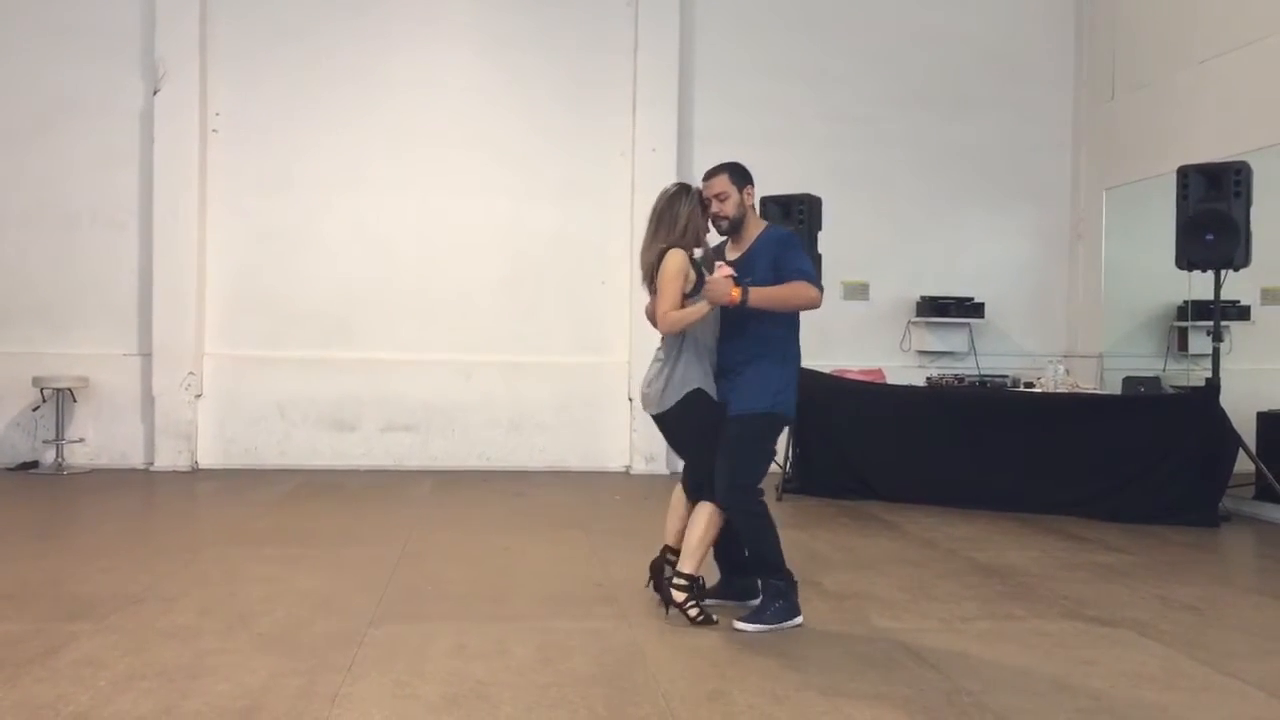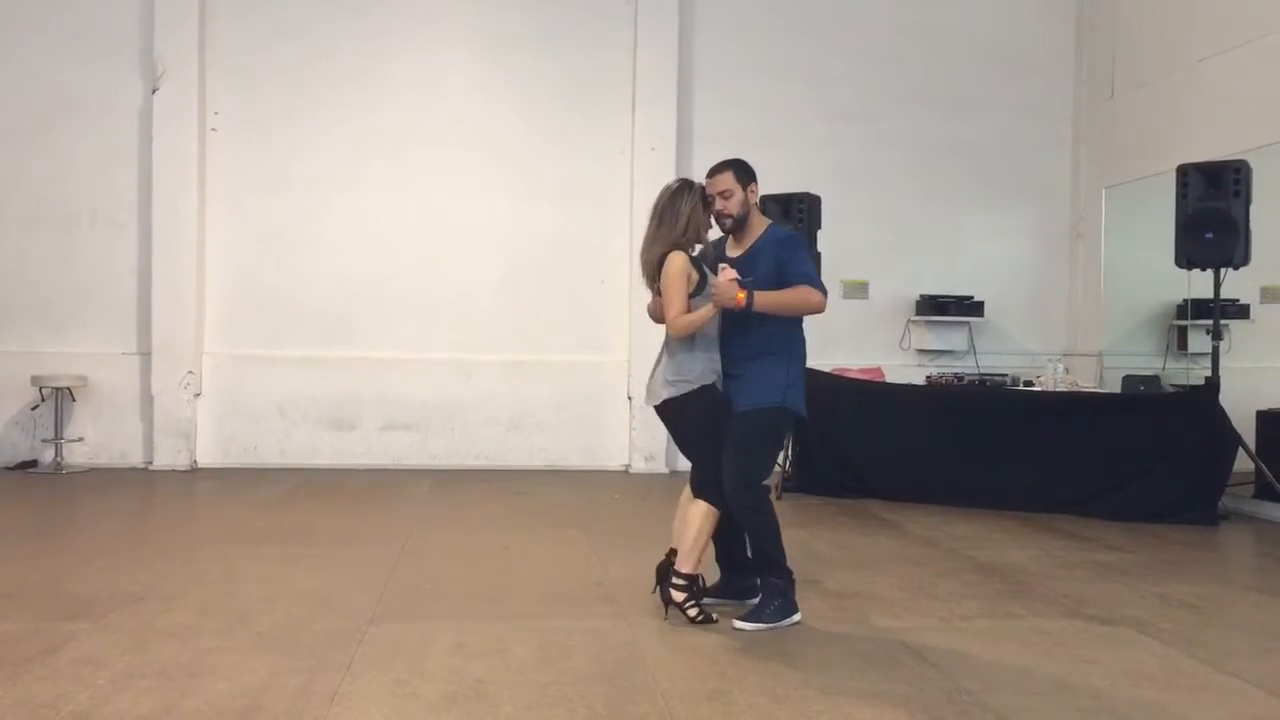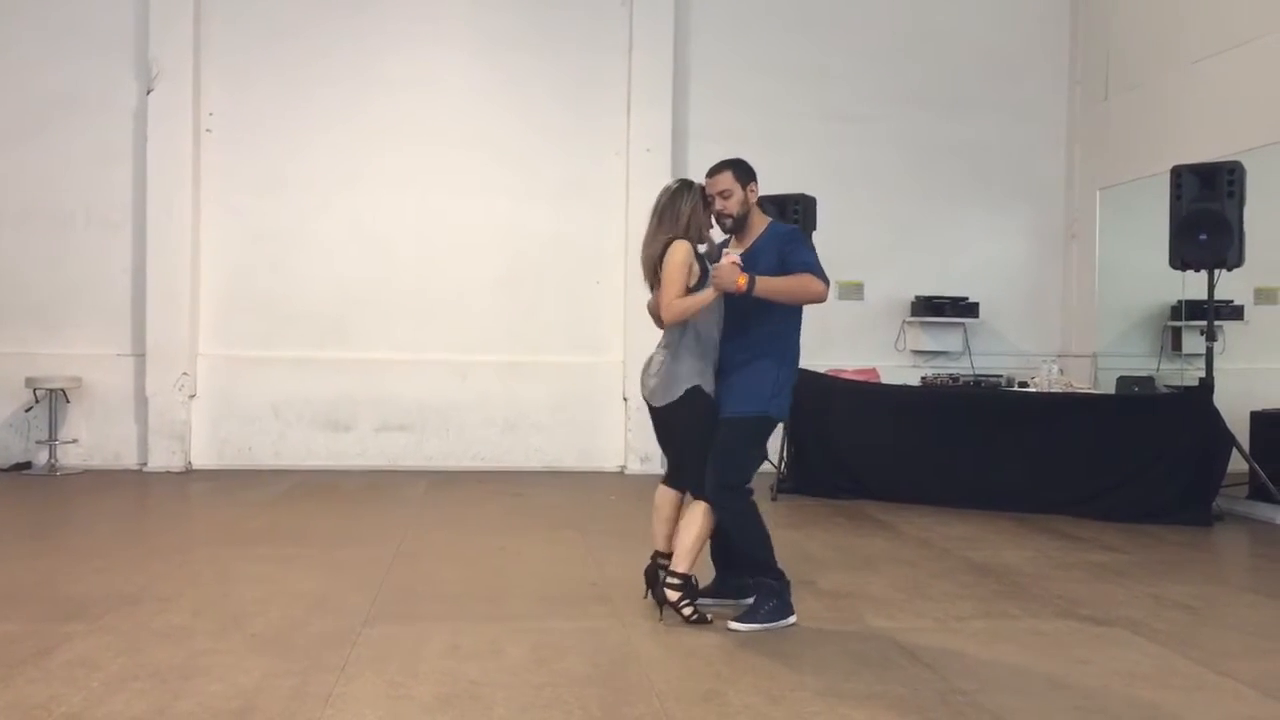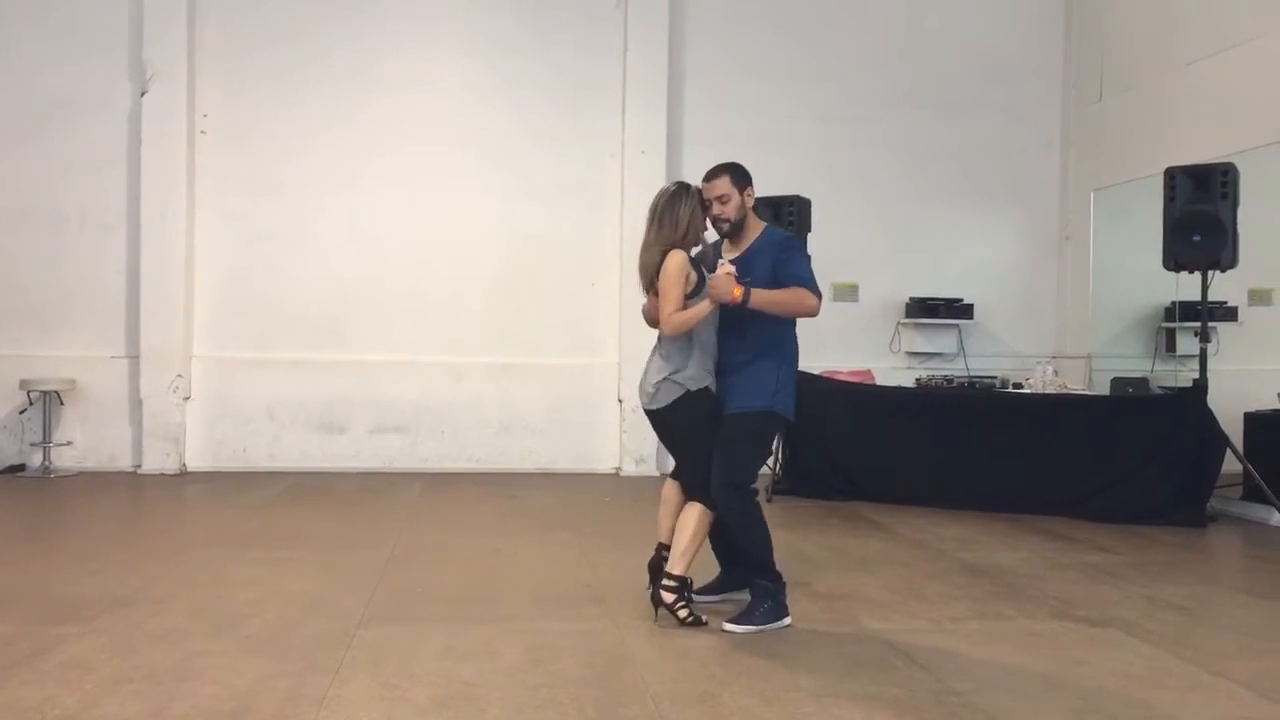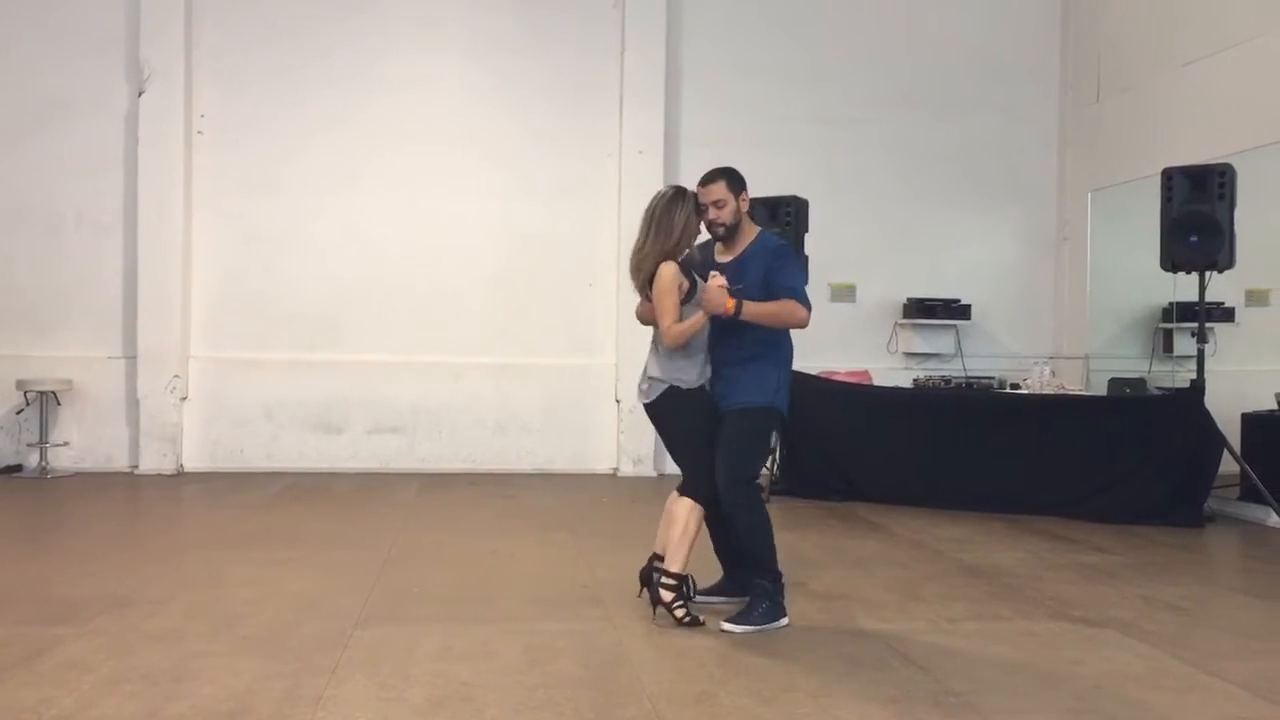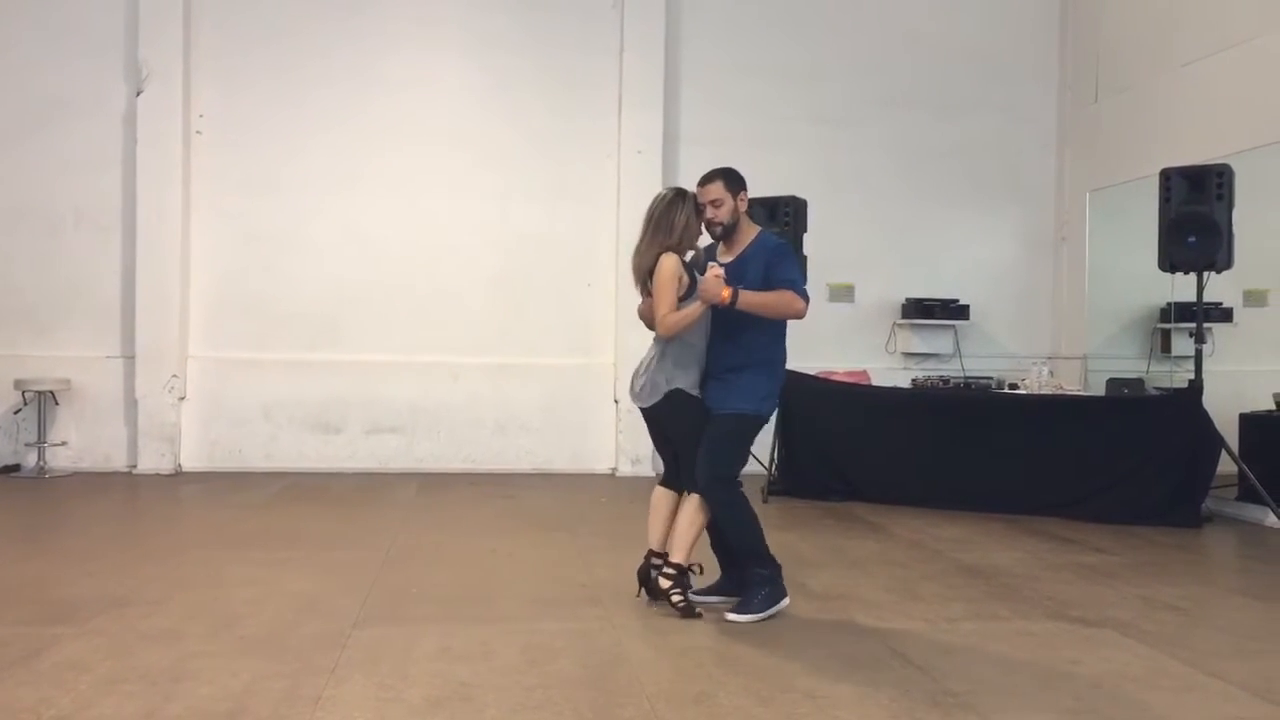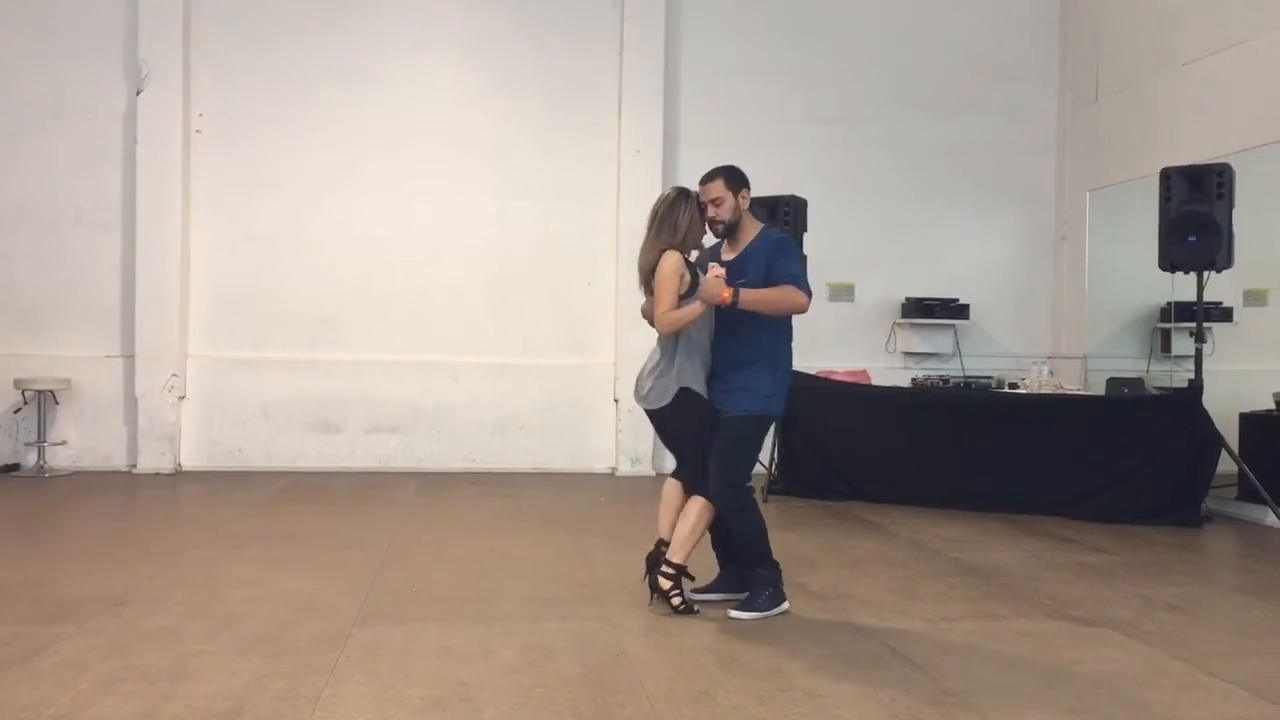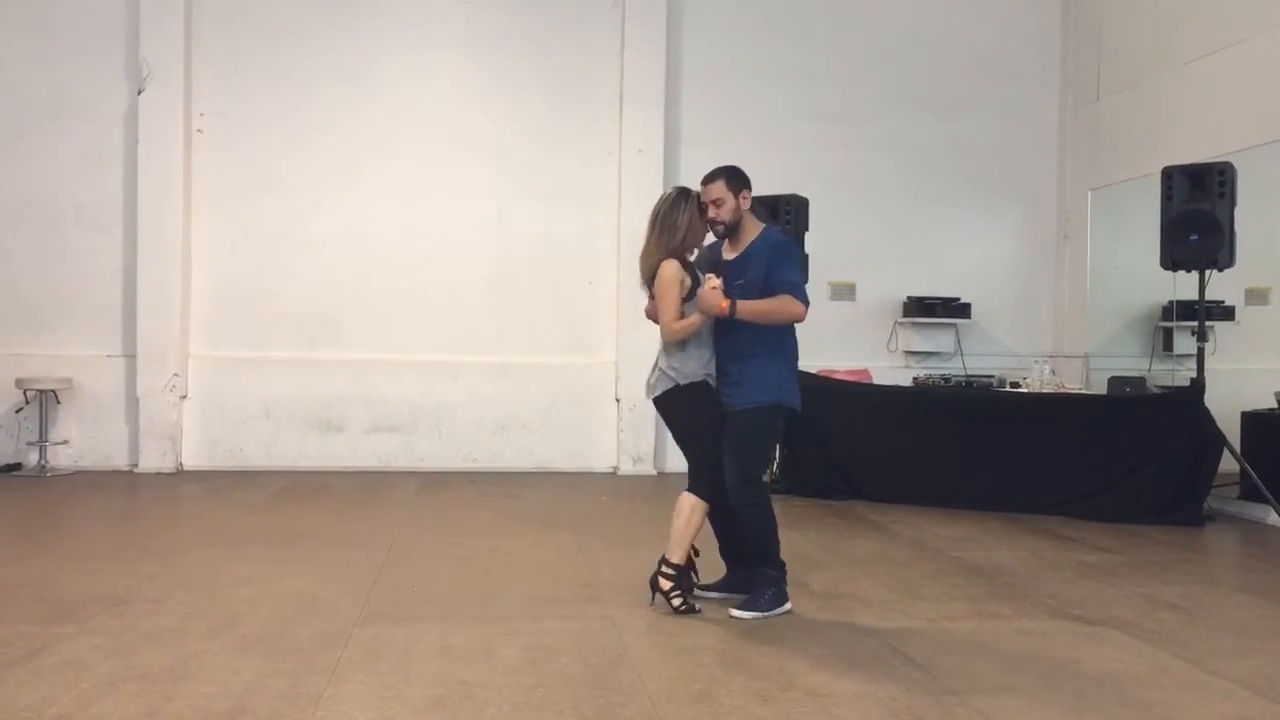
dt=0.2s
person 1, frame 1
left shoulder: (780, 243)
right shoulder: (714, 257)
left elbow: (810, 293)
left wrist: (739, 295)
left hip: (762, 389)
right hip: (725, 388)
left knee: (736, 486)
right knee: (715, 483)
left ankle: (783, 598)
right ankle: (740, 580)
person 1, frame 2
left shoulder: (783, 243)
right shoulder: (714, 252)
left elbow: (814, 298)
left wrist: (743, 297)
right wrist: (660, 307)
left hip: (770, 385)
right hip: (727, 384)
left knee: (744, 483)
right knee: (714, 481)
left ankle: (780, 595)
right ankle: (737, 578)
person 1, frame 3
left shoulder: (785, 240)
right shoulder: (719, 251)
left elbow: (817, 288)
left wrist: (744, 282)
right wrist: (660, 305)
left hip: (759, 388)
right hip: (722, 383)
left knee: (727, 486)
right knee: (708, 481)
left ankle: (775, 596)
right ankle: (732, 579)
person 1, frame 4
left shoulder: (781, 246)
right shoulder: (711, 255)
left elbow: (809, 301)
left wrist: (740, 294)
right wrist: (656, 308)
left hip: (762, 391)
right hip: (720, 388)
left knee: (732, 486)
right knee: (709, 482)
left ankle: (770, 597)
right ankle: (734, 574)
person 1, frame 5
left shoulder: (775, 252)
right shoulder: (701, 257)
left elbow: (798, 313)
right elbow: (662, 305)
left wrist: (732, 305)
right wrist: (649, 309)
left hip: (758, 389)
right hip: (716, 388)
left knee: (736, 482)
right knee: (709, 482)
left ankle: (769, 599)
right ankle: (737, 577)
person 1, frame 6
left shoulder: (773, 250)
right shoulder: (706, 257)
left elbow: (796, 304)
left wrist: (729, 295)
right wrist: (651, 309)
left hip: (748, 390)
right hip: (711, 387)
left knee: (715, 479)
right knee: (708, 481)
left ankle: (768, 582)
right ankle: (734, 577)
person 1, frame 7
left shoulder: (776, 246)
right shoulder: (711, 257)
left elbow: (798, 298)
left wrist: (730, 296)
left hip: (754, 393)
right hip: (715, 389)
left knee: (729, 484)
right knee: (709, 481)
left ankle: (769, 585)
right ankle: (734, 574)
person 1, frame 8
left shoulder: (778, 248)
right shoulder: (711, 254)
left elbow: (794, 308)
left wrist: (726, 307)
left hip: (764, 389)
right hip: (722, 387)
left knee: (744, 482)
right knee: (717, 483)
left ankle: (773, 587)
right ankle: (742, 574)
person 2, frame 1
left shoulder: (686, 259)
right shoulder: (677, 258)
right elbow: (667, 321)
right wrist: (713, 300)
left hip: (673, 386)
right hip: (685, 388)
left knee: (698, 474)
right knee: (716, 483)
left ankle: (669, 561)
right ankle: (683, 583)
person 2, frame 2
left shoulder: (687, 259)
right shoulder: (679, 258)
right elbow: (677, 325)
right wrist: (719, 302)
left hip: (678, 384)
right hip: (693, 385)
left knee: (705, 474)
right knee: (716, 484)
left ankle: (674, 564)
right ankle: (682, 582)
person 2, frame 3
left shoulder: (686, 253)
right shoulder: (681, 249)
right elbow: (670, 311)
left wrist: (719, 284)
right wrist: (718, 289)
left hip: (665, 382)
right hip: (684, 385)
left knee: (679, 474)
right knee: (708, 486)
left ankle: (661, 566)
right ankle: (676, 583)
person 2, frame 4
left shoulder: (679, 260)
right shoulder: (677, 259)
right elbow: (671, 323)
left wrist: (714, 290)
right wrist: (716, 299)
left hip: (665, 386)
right hip: (685, 389)
left knee: (685, 473)
right knee: (702, 486)
left ankle: (663, 557)
right ankle: (672, 585)
person 2, frame 5
left shoulder: (674, 266)
right shoulder: (669, 268)
right elbow: (671, 335)
left wrist: (706, 299)
right wrist: (709, 308)
left hip: (667, 387)
right hip: (681, 389)
left knee: (694, 479)
right knee: (703, 484)
left ankle: (658, 567)
right ankle: (672, 584)
person 2, frame 6
left shoulder: (675, 264)
right shoulder: (670, 261)
right elbow: (665, 324)
right wrist: (707, 300)
left hip: (658, 386)
right hip: (672, 388)
left knee: (676, 472)
left ankle: (654, 564)
right ankle: (672, 572)
person 2, frame 7
left shoulder: (682, 263)
right shoulder: (672, 260)
right elbow: (664, 321)
right wrist: (708, 300)
left hip: (663, 386)
right hip: (677, 388)
left knee: (687, 469)
right knee: (710, 480)
left ankle: (663, 554)
right ankle: (669, 571)
person 2, frame 8
left shoulder: (685, 266)
right shoulder: (671, 267)
right elbow: (671, 331)
right wrist: (708, 310)
left hip: (688, 383)
right hip: (687, 385)
left knee: (703, 473)
right knee: (709, 478)
left ankle: (677, 558)
right ankle: (670, 572)
